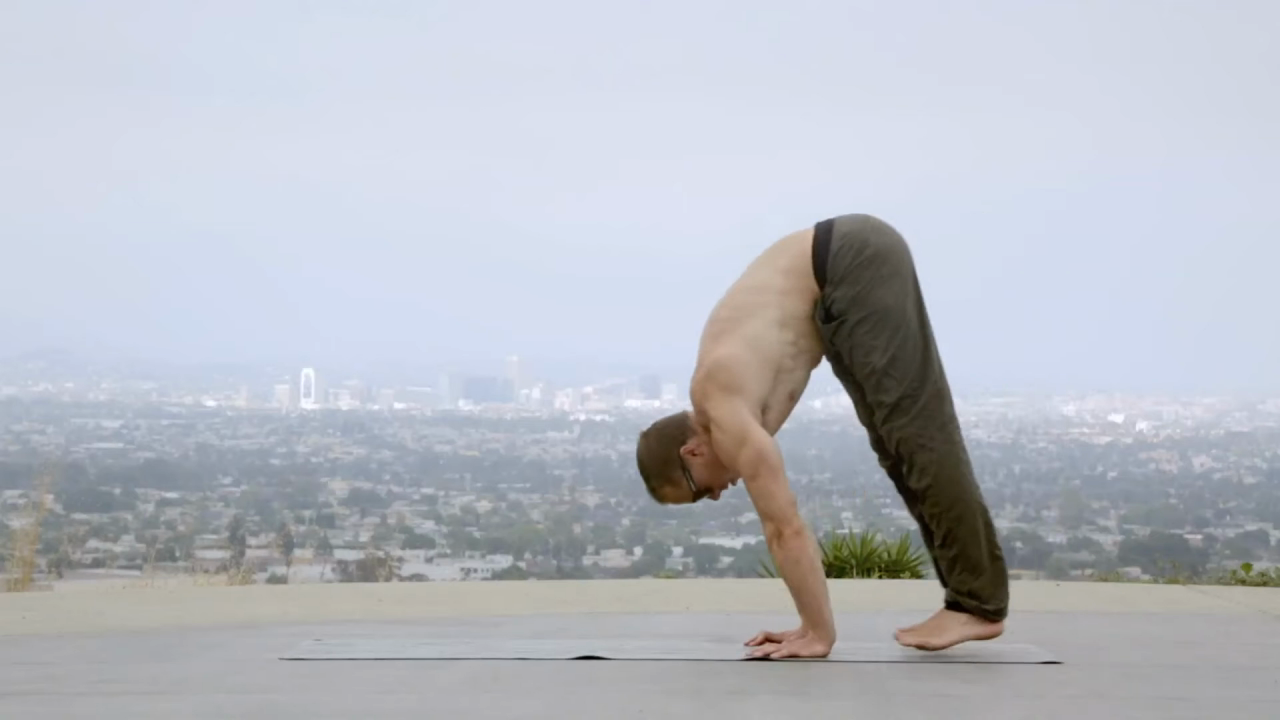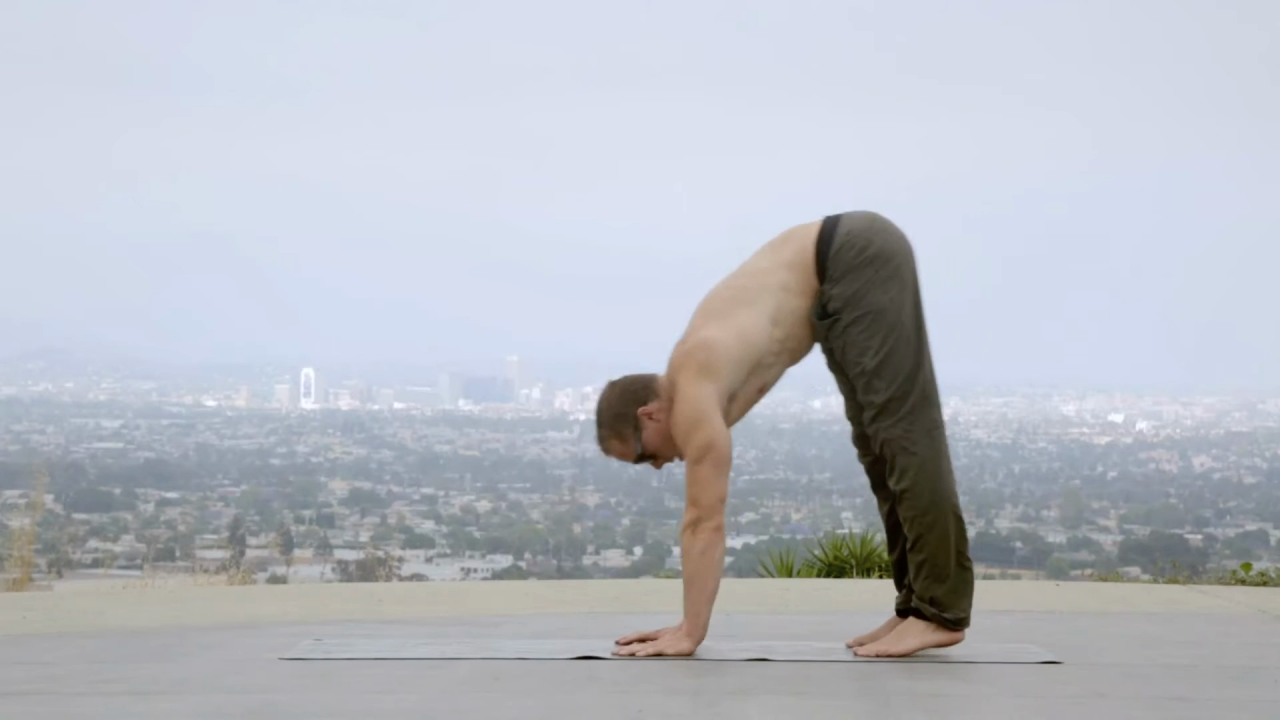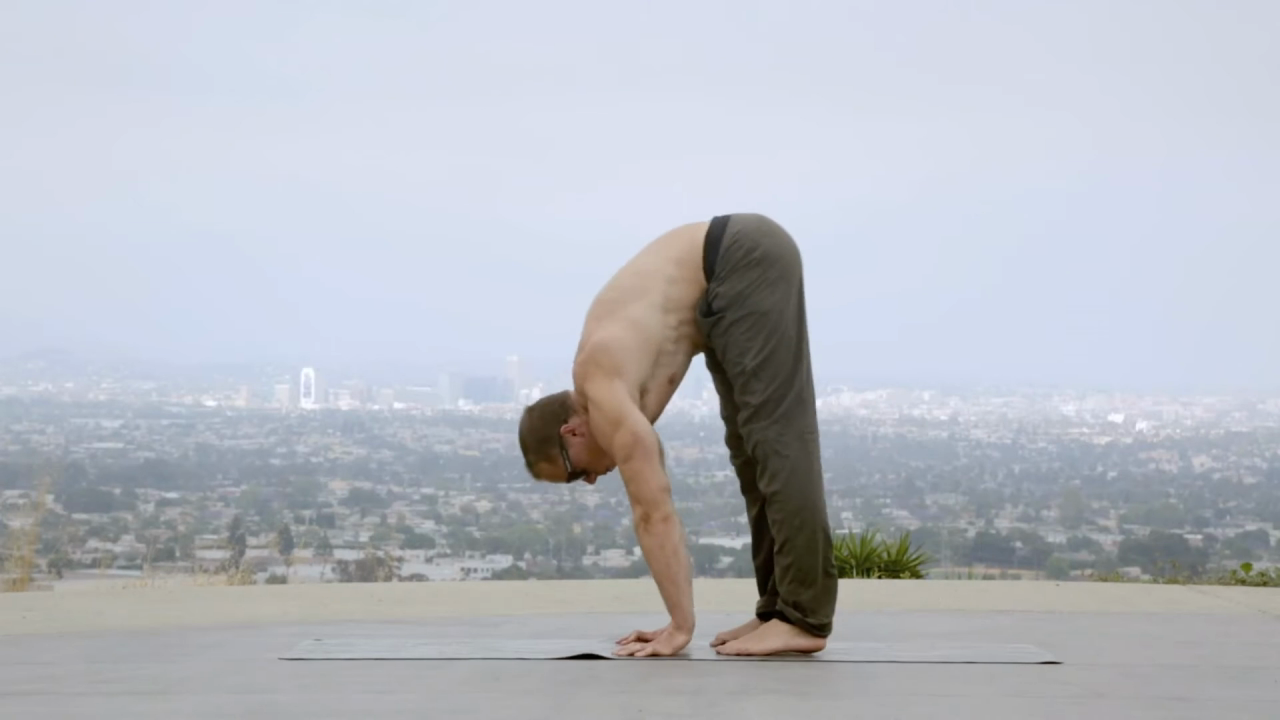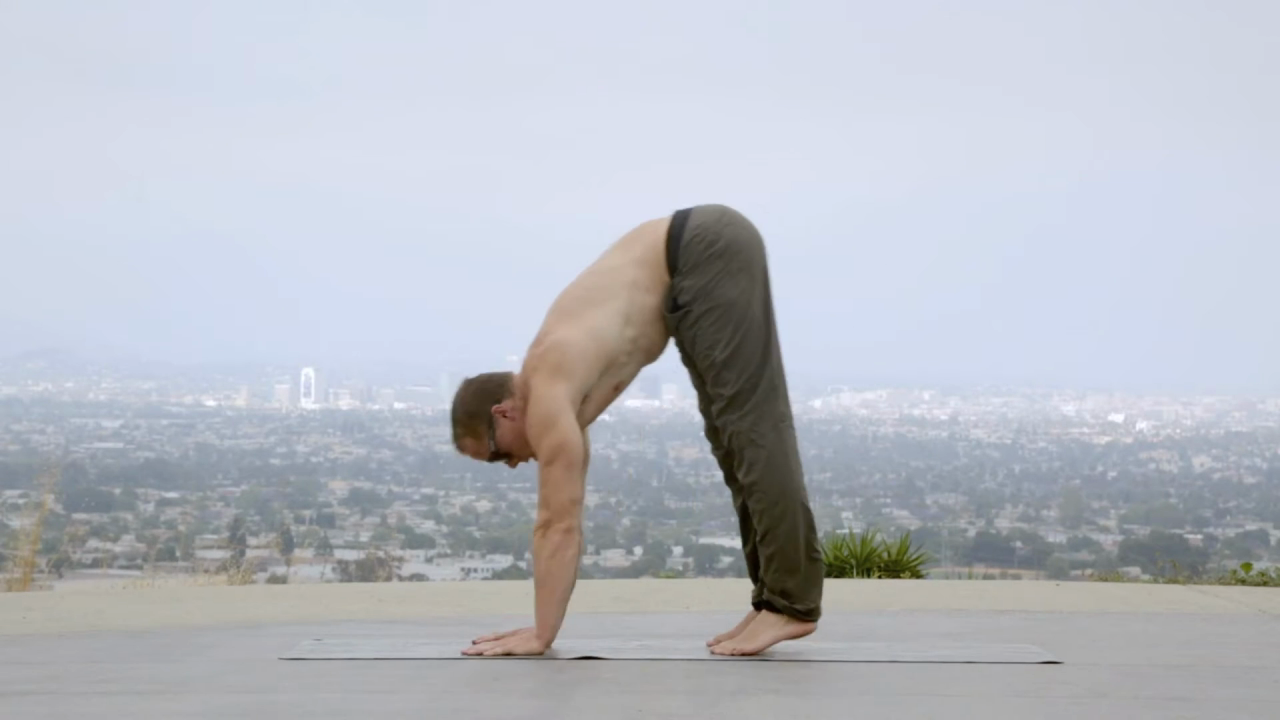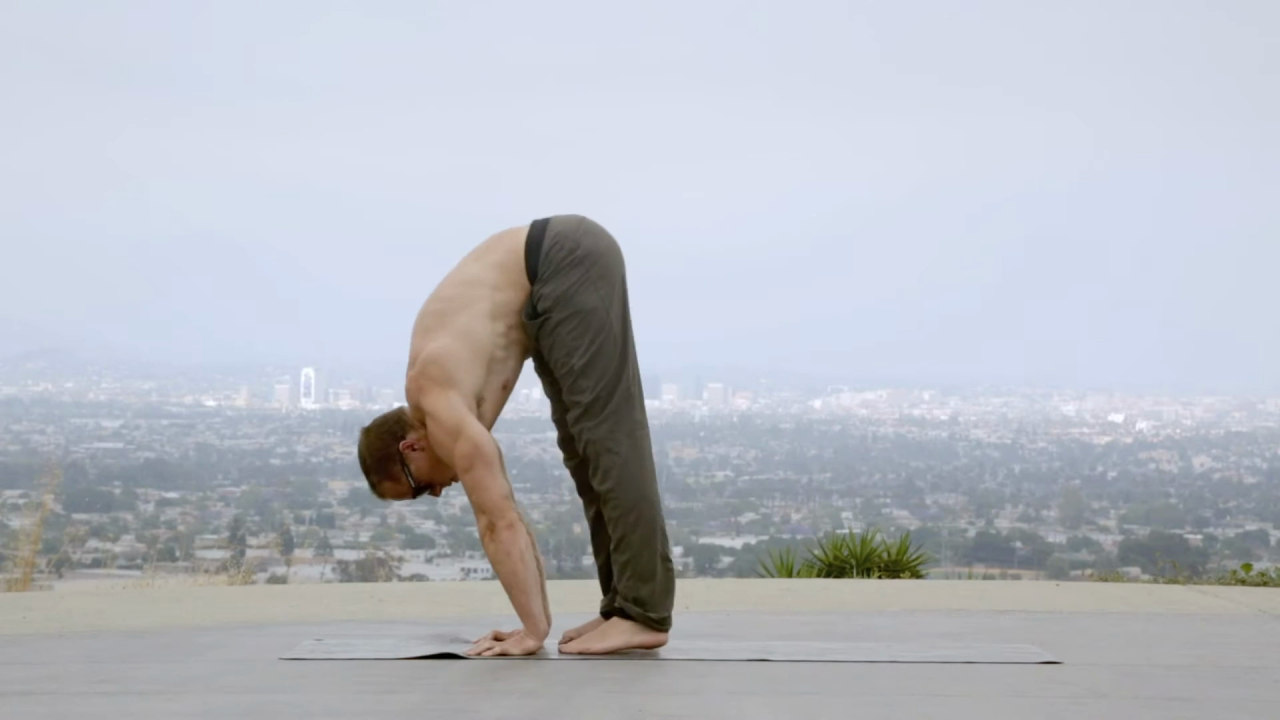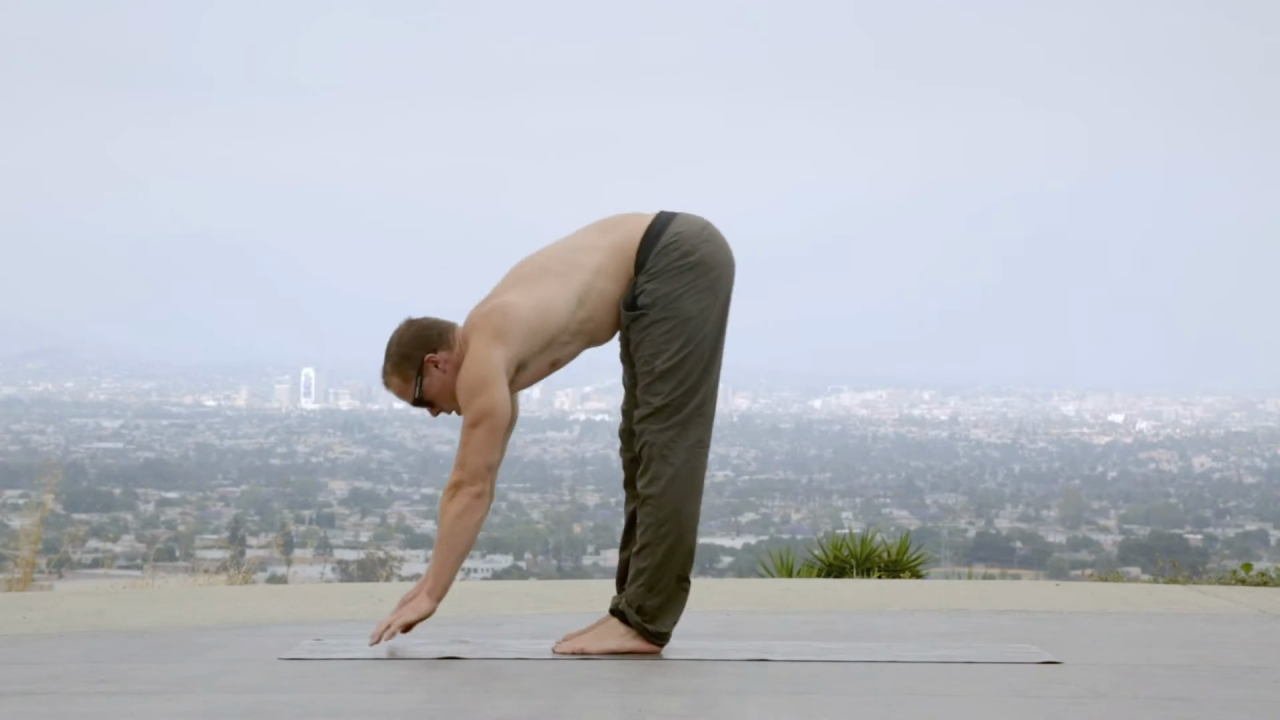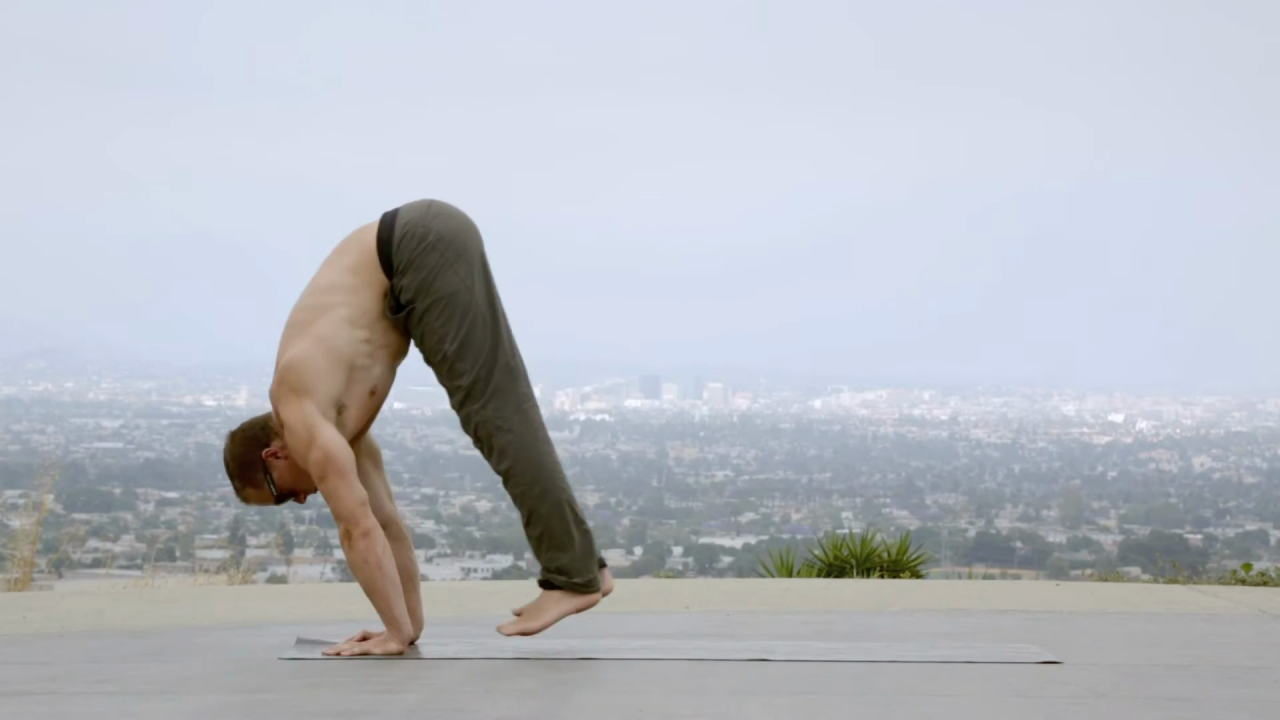
dt=0.5s
person 1, frame 1
left shoulder: (725, 418)
right shoulder: (727, 408)
left elbow: (787, 529)
right elbow: (786, 525)
left wrist: (819, 633)
right wrist: (813, 623)
left hip: (857, 261)
right hip: (852, 266)
left knee: (916, 432)
right knee: (896, 440)
left ankle: (978, 602)
right ankle: (970, 597)
person 1, frame 2
left shoulder: (692, 400)
right shoulder: (699, 393)
left elbow: (705, 521)
right elbow: (705, 515)
left wrist: (690, 631)
right wrist: (690, 628)
left hip: (859, 258)
right hip: (847, 265)
left knee: (901, 435)
right knee: (880, 437)
left ankle: (937, 612)
right ankle: (923, 604)
person 1, frame 3
left shoulder: (604, 401)
right shoulder: (622, 399)
left elbow: (655, 515)
right elbow: (659, 512)
left wrist: (681, 626)
right wrist: (678, 622)
left hip: (744, 256)
right hip: (735, 264)
left knee: (776, 438)
right knee: (753, 443)
left ankle: (804, 615)
right ankle: (785, 608)
person 1, frame 4
left shoulder: (544, 401)
right shoulder: (565, 401)
left elbow: (558, 524)
right elbow: (566, 518)
left wrist: (540, 632)
right wrist: (547, 625)
left hip: (709, 249)
right hip: (702, 256)
left knee: (749, 429)
right knee: (737, 431)
left ankle: (788, 604)
right ankle: (779, 600)
person 1, frame 5
left shoulder: (442, 414)
right shoulder: (457, 413)
left elbow: (501, 524)
right elbow: (505, 520)
left wrist: (534, 630)
right wrist: (536, 622)
left hip: (567, 258)
right hip: (564, 260)
left knee: (607, 438)
right knee: (588, 444)
left ankle: (644, 611)
right ankle: (628, 607)
person 1, frame 6
left shoulder: (481, 356)
right shoulder: (495, 355)
left elbow: (472, 486)
right elbow: (476, 483)
left wrist: (430, 591)
right wrist: (433, 581)
left hip: (679, 261)
right hip: (674, 263)
left knee: (665, 443)
right knee: (648, 442)
left ankle: (643, 619)
right ankle: (639, 611)
person 1, frame 7
left shoulder: (299, 421)
right shoulder: (334, 419)
left elbow: (359, 531)
right elbow: (384, 522)
left wrist: (397, 632)
right wrist: (410, 622)
left hip: (427, 242)
right hip: (432, 243)
left knee: (493, 412)
right knee: (496, 414)
left ankle: (572, 576)
right ankle: (577, 569)
